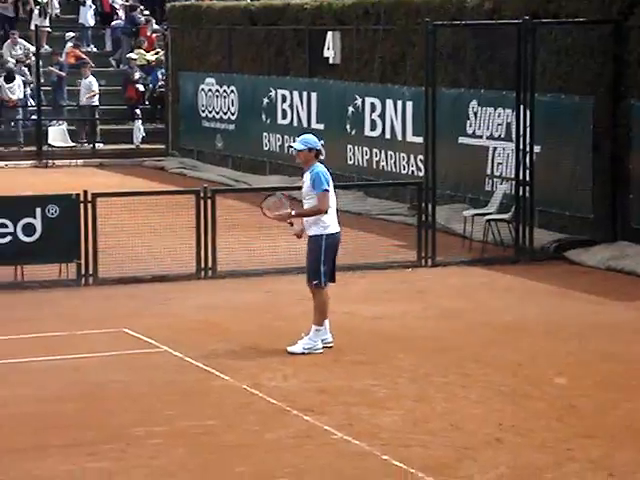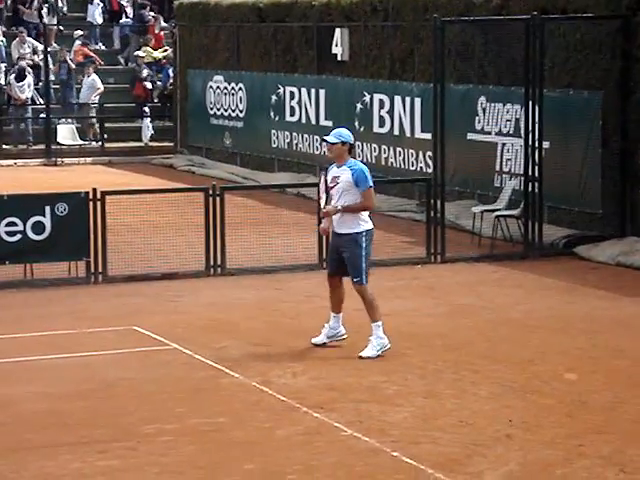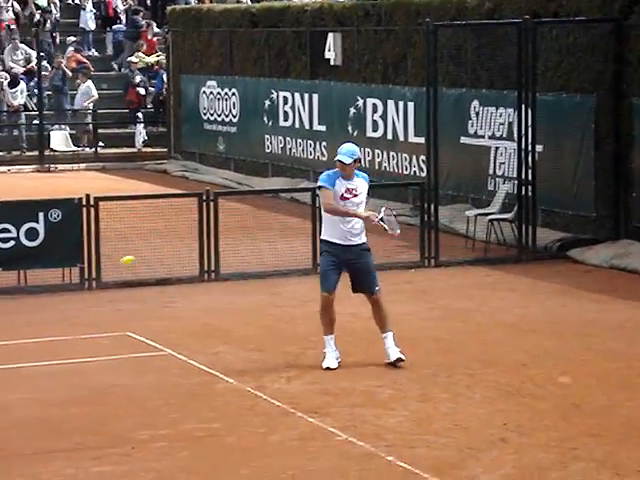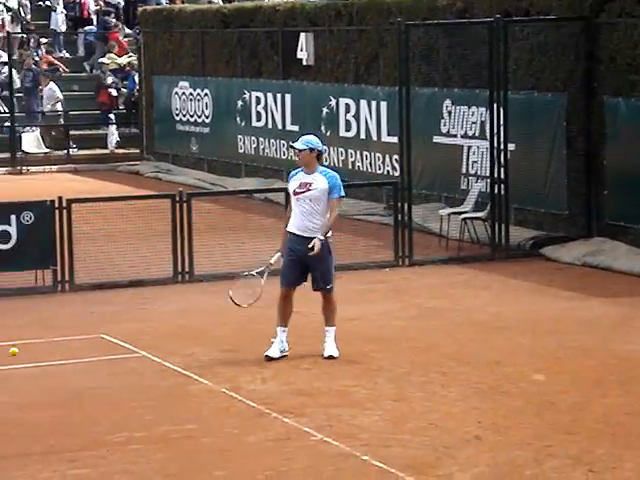
dt=0.7s
person 1, frame 1
left shoulder: (317, 173)
right shoulder: (310, 173)
left elbow: (323, 207)
left wrist: (292, 214)
right wrist: (303, 226)
left hip: (324, 235)
right hip: (318, 234)
left knee: (319, 286)
right knee: (315, 285)
left ankle: (315, 340)
right ankle: (323, 334)
person 1, frame 2
left shoulder: (358, 170)
right shoulder: (331, 170)
left elbow: (369, 203)
left wrist: (339, 209)
right wrist: (326, 220)
left hip: (357, 235)
right hip: (338, 234)
left knee: (360, 286)
right knee: (333, 279)
left ankle: (379, 339)
right ankle: (334, 327)
person 1, frame 3
left shoulder: (363, 179)
right shoulder: (328, 178)
right elbow: (328, 206)
left wrist: (368, 216)
right wrist: (357, 214)
left hip: (358, 247)
right hip: (332, 247)
left knee: (375, 297)
right knee: (326, 298)
left ankle: (390, 346)
right ankle: (330, 351)
person 1, frame 4
left shoulder: (331, 178)
right shoulder: (294, 176)
left elbow: (333, 213)
left wrist: (320, 238)
right wrist: (286, 239)
left hip: (317, 242)
right hip: (294, 240)
left knee: (327, 291)
right knee: (285, 291)
left ankle: (330, 340)
right ankle: (280, 342)
